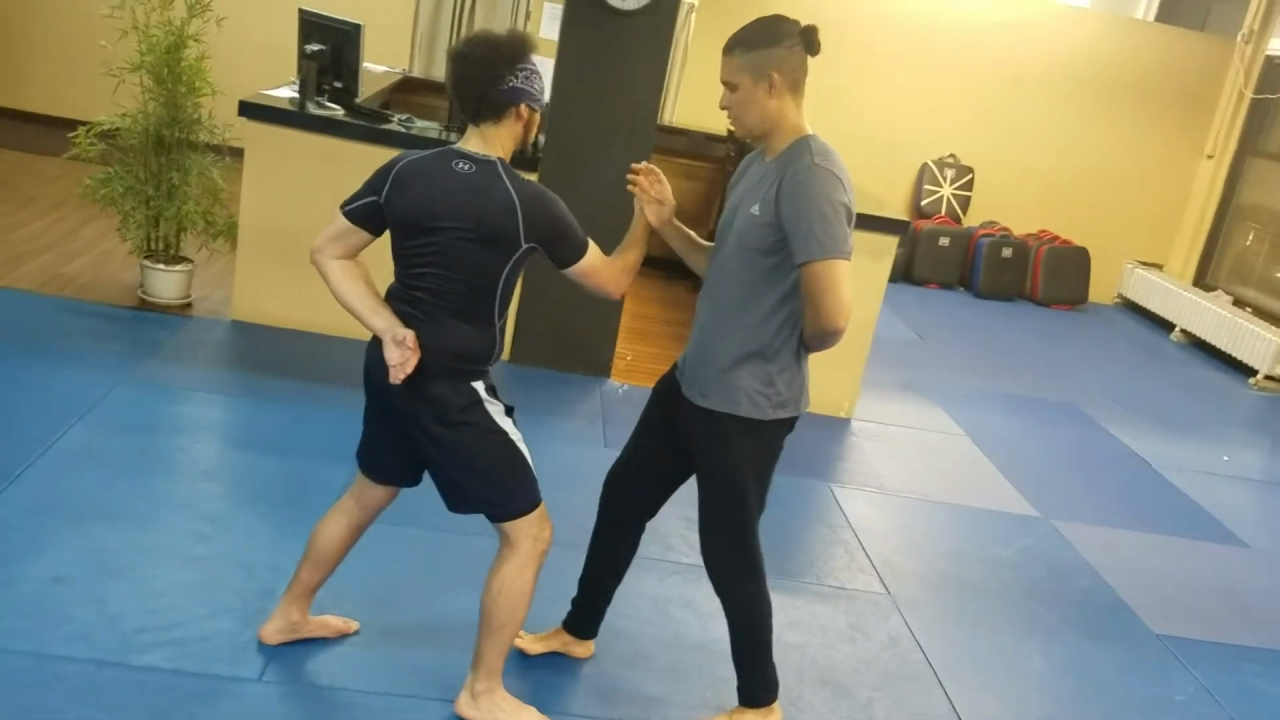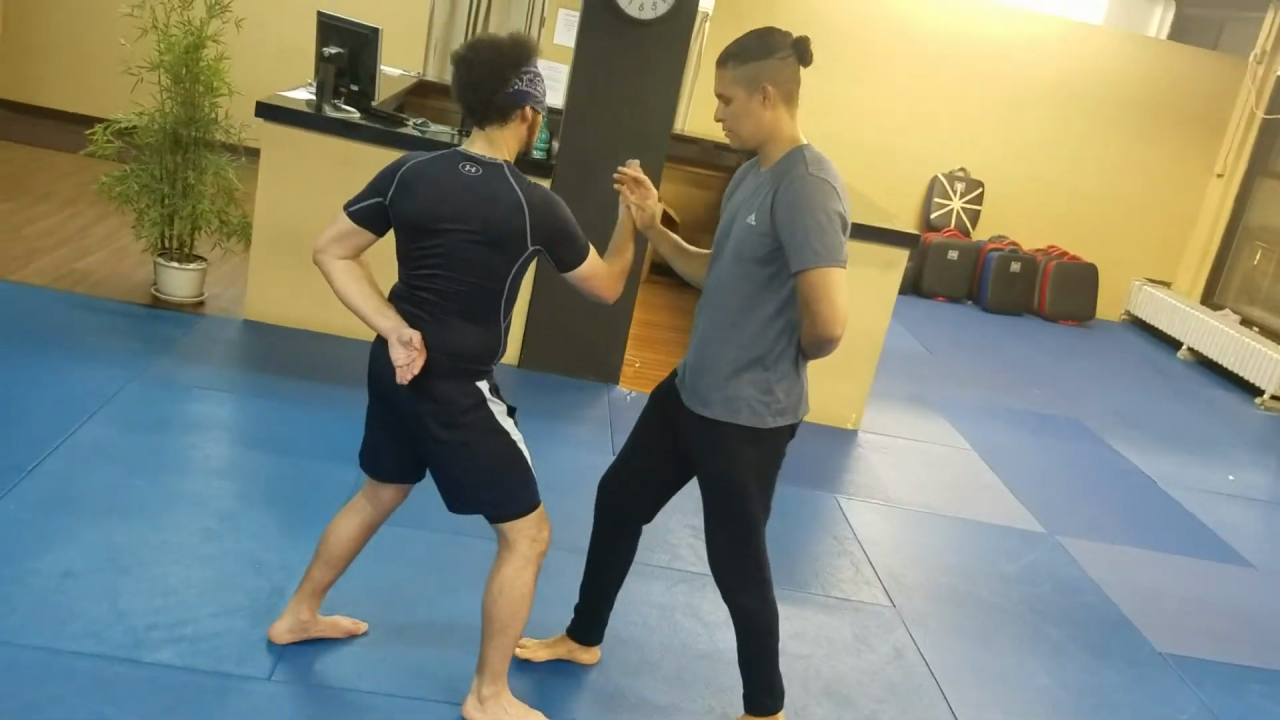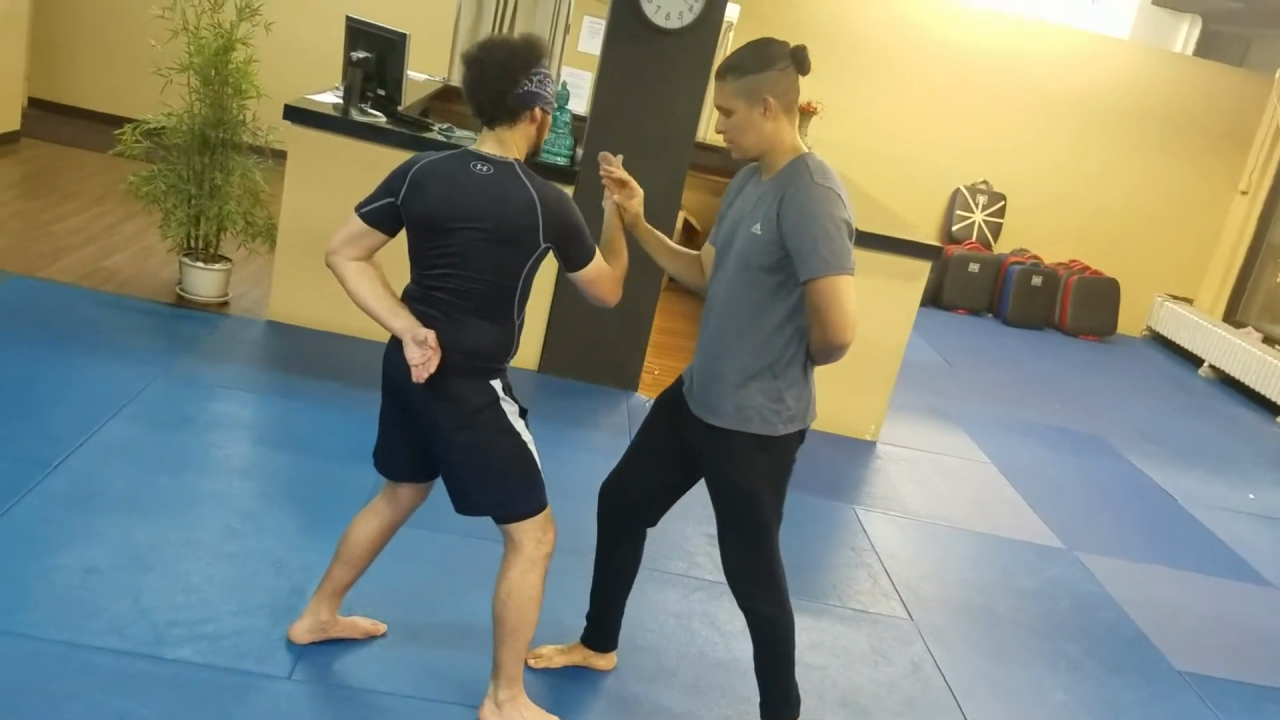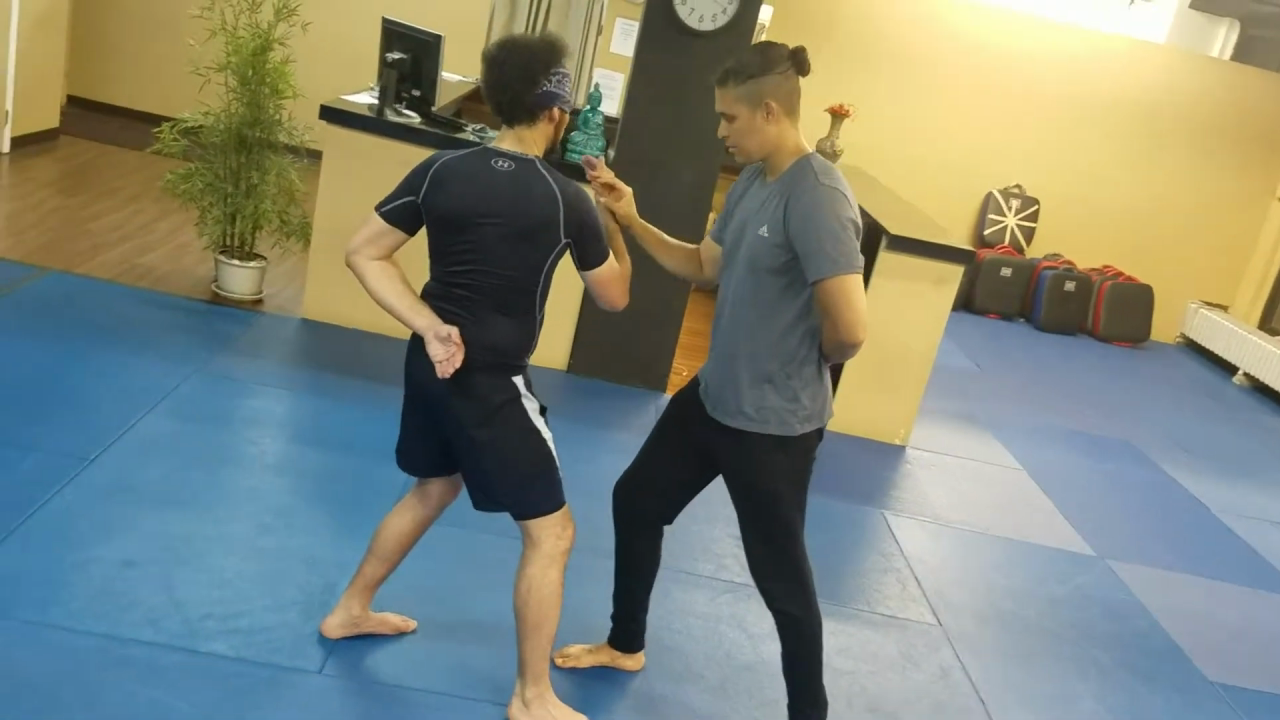
dt=0.3s
person 1, frame 1
left shoulder: (812, 176)
right shoulder: (755, 163)
left elbow: (832, 315)
left wrist: (782, 348)
right wrist: (667, 224)
left hip: (748, 405)
right hip: (694, 382)
left knee: (729, 553)
right knee: (623, 497)
right ankle: (578, 631)
person 1, frame 2
left shoulder: (807, 186)
right shoulder: (750, 173)
left elbow: (827, 323)
left wrist: (782, 357)
right wrist: (652, 227)
left hip: (749, 414)
right hip: (692, 389)
left knee: (737, 562)
right knee: (618, 498)
right ankle: (582, 638)
person 1, frame 3
left shoulder: (811, 195)
right shoulder: (747, 181)
left elbow: (838, 331)
left wrist: (787, 362)
right wrist: (636, 223)
left hip: (756, 422)
right hip: (697, 397)
left knee: (752, 571)
right knee: (620, 503)
right ankle: (598, 644)
person 1, frame 4
left shoulder: (817, 195)
right shoulder: (751, 181)
left elbow: (848, 327)
right elbow: (703, 267)
left wrist: (801, 362)
right wrist: (631, 220)
left hip: (774, 421)
right hip: (713, 397)
left knee: (779, 571)
right knee: (635, 500)
right ankle: (625, 645)
person 2, frame 1
left shoulder: (403, 171)
right shoulder: (529, 204)
left elbow: (329, 253)
right elbow: (612, 281)
left wrist: (389, 330)
right wrist: (646, 216)
left hip: (392, 366)
right hip: (452, 387)
left knee: (367, 494)
right knee: (528, 533)
left ankle: (288, 615)
person 2, frame 2
left shoulder: (408, 172)
right shoulder: (534, 206)
left elbow: (332, 253)
right elbow: (607, 286)
left wrist: (394, 330)
right wrist: (630, 219)
left hip: (396, 366)
right hip: (457, 386)
left knee: (378, 494)
right knee: (526, 534)
left ankle: (298, 615)
person 2, frame 3
left shoulder: (418, 173)
right shoulder: (546, 204)
left elbow: (344, 254)
right elbow: (607, 292)
left wrist: (409, 329)
right wrist: (614, 216)
left hip: (410, 365)
right hip: (471, 385)
left knee: (399, 495)
right knee: (532, 536)
left ankle: (318, 615)
person 2, frame 4
left shoulder: (439, 171)
right shoulder: (566, 200)
left elbow: (364, 253)
right elbow: (614, 296)
left wrist: (430, 327)
right wrist: (611, 220)
left hip: (432, 361)
right hip: (491, 380)
left knee: (433, 490)
right knee: (550, 532)
left ankle: (350, 610)
